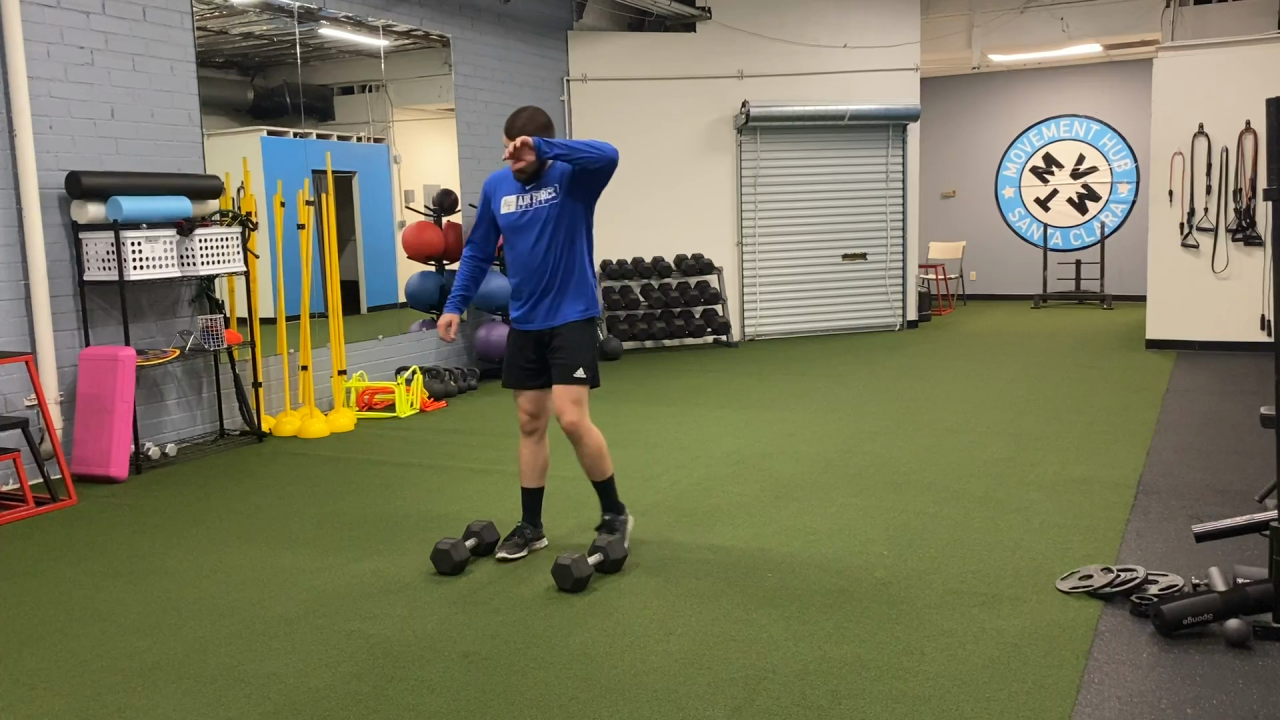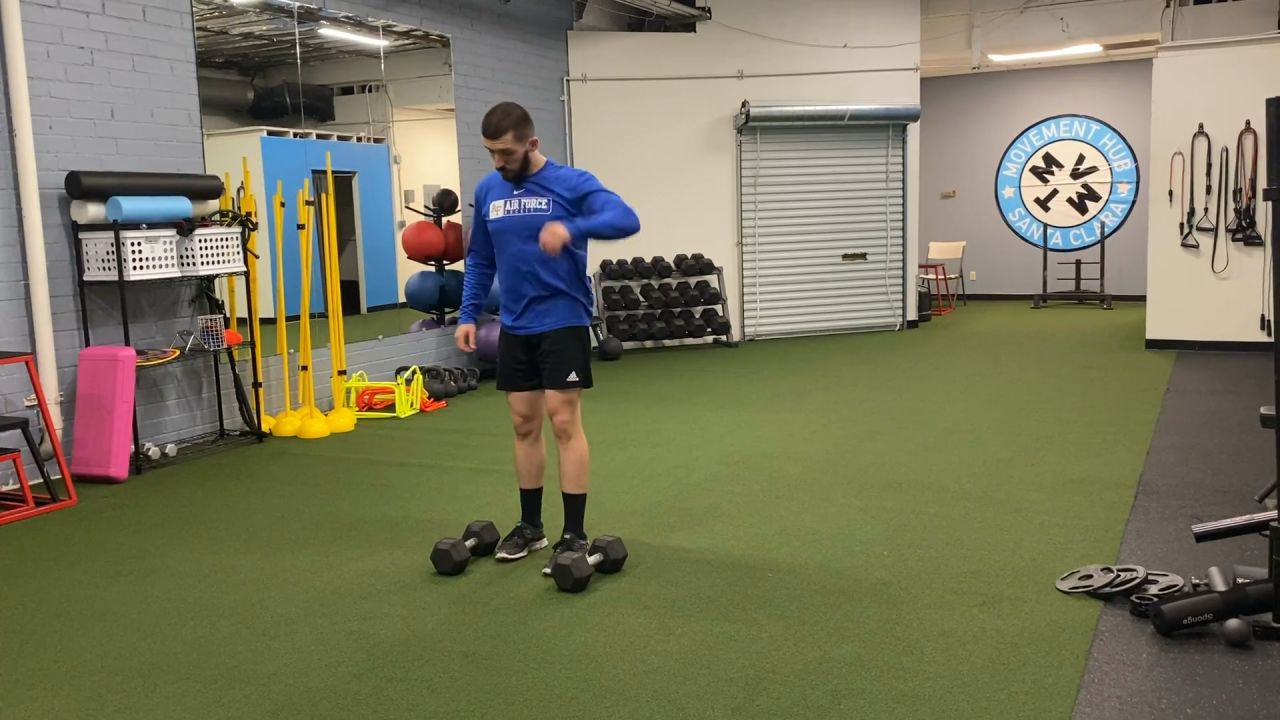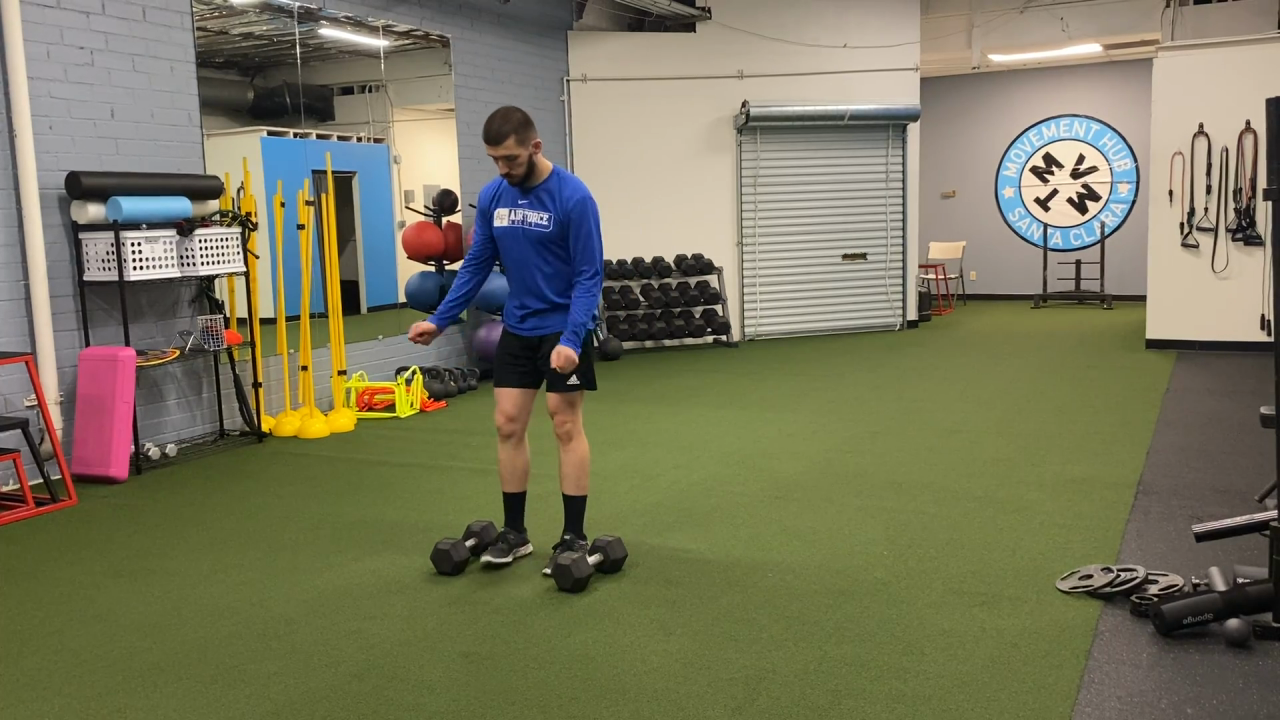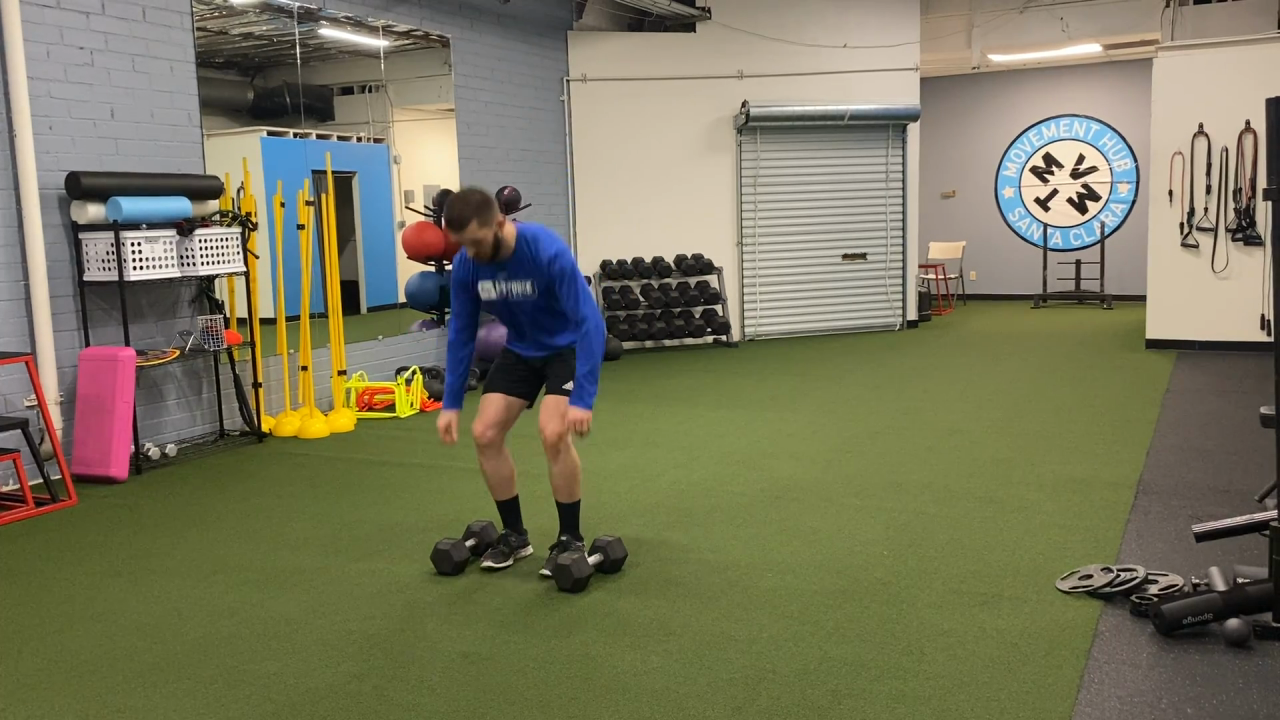
dt=0.4s
person 1, frame 1
left shoulder: (572, 176)
right shoulder: (495, 188)
left elbow: (608, 156)
right elbow: (478, 252)
left wrist: (542, 147)
right wrist: (455, 304)
left hip: (572, 317)
right hip: (524, 324)
left knee: (571, 419)
right knee: (530, 424)
left ankle: (614, 510)
right ankle: (531, 524)
person 1, frame 2
left shoulder: (568, 183)
right shoulder: (486, 192)
left elbow: (626, 219)
right elbow: (479, 260)
left wrist: (572, 229)
right wrist: (467, 315)
left hip: (562, 325)
right hip: (514, 327)
left knee: (564, 425)
right knee: (524, 425)
left ankle: (574, 535)
right ankle: (530, 525)
person 1, frame 3
left shoulder: (573, 197)
right shoulder: (494, 196)
left elbow: (591, 275)
right elbow: (475, 264)
left wrist: (573, 339)
right wrist: (440, 318)
left hip: (563, 330)
right hip: (516, 328)
left knee: (567, 428)
right knee: (508, 427)
left ankle: (574, 537)
right ankle: (515, 531)
person 1, frame 4
left shoulder: (549, 252)
right shoulder: (465, 264)
left elbow: (588, 321)
right elbow: (461, 333)
left wrist: (582, 398)
right wrist: (451, 402)
left hip: (566, 348)
right hip: (519, 351)
left knee: (553, 432)
right knee: (485, 434)
left ankle: (571, 538)
right ankle: (514, 534)
